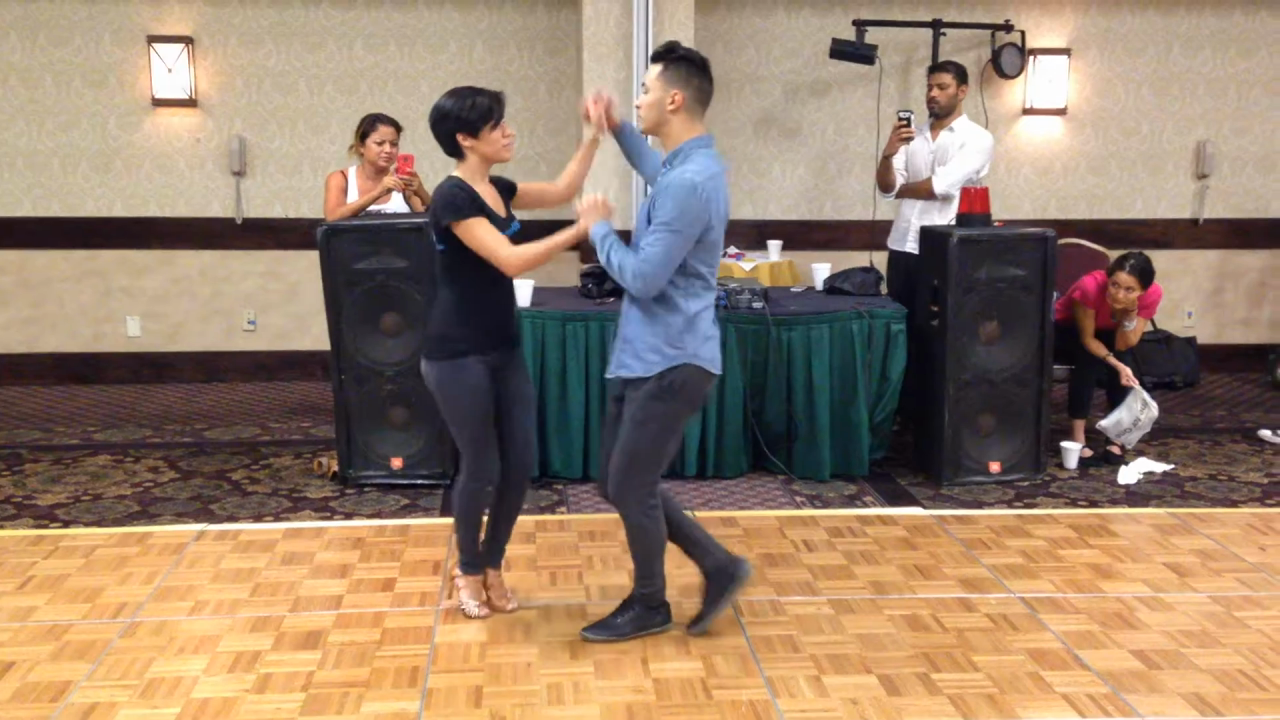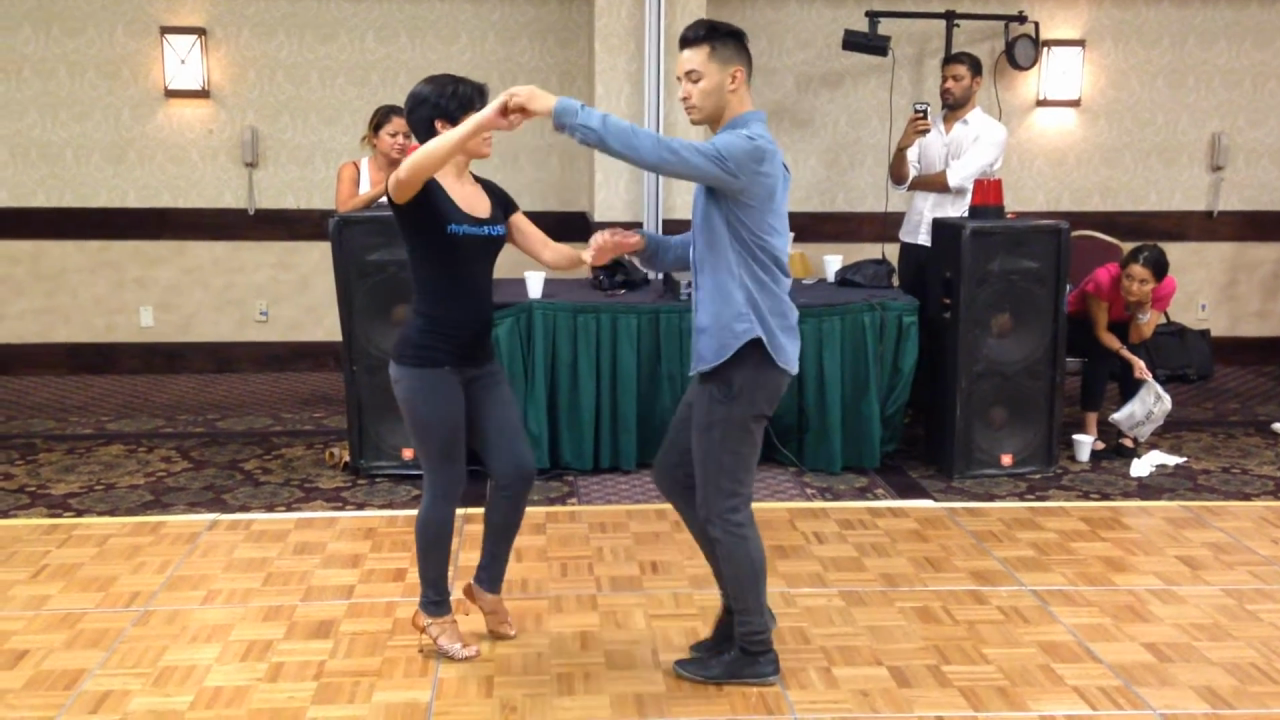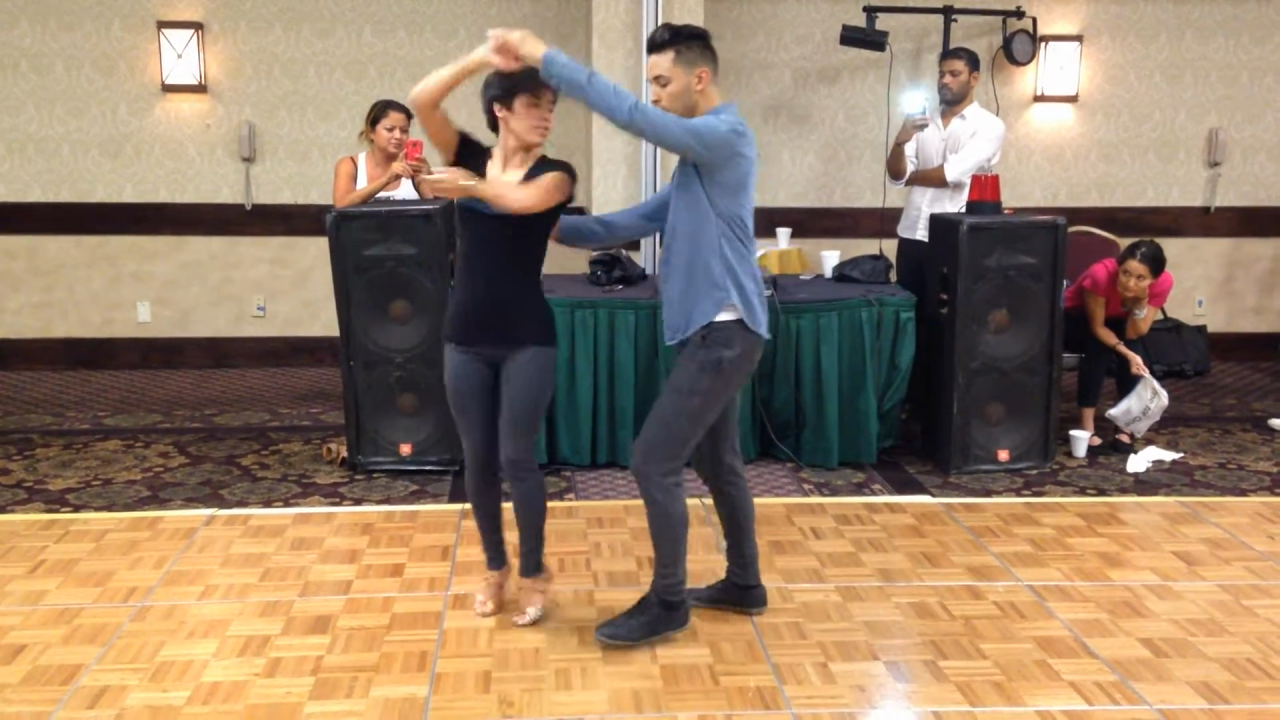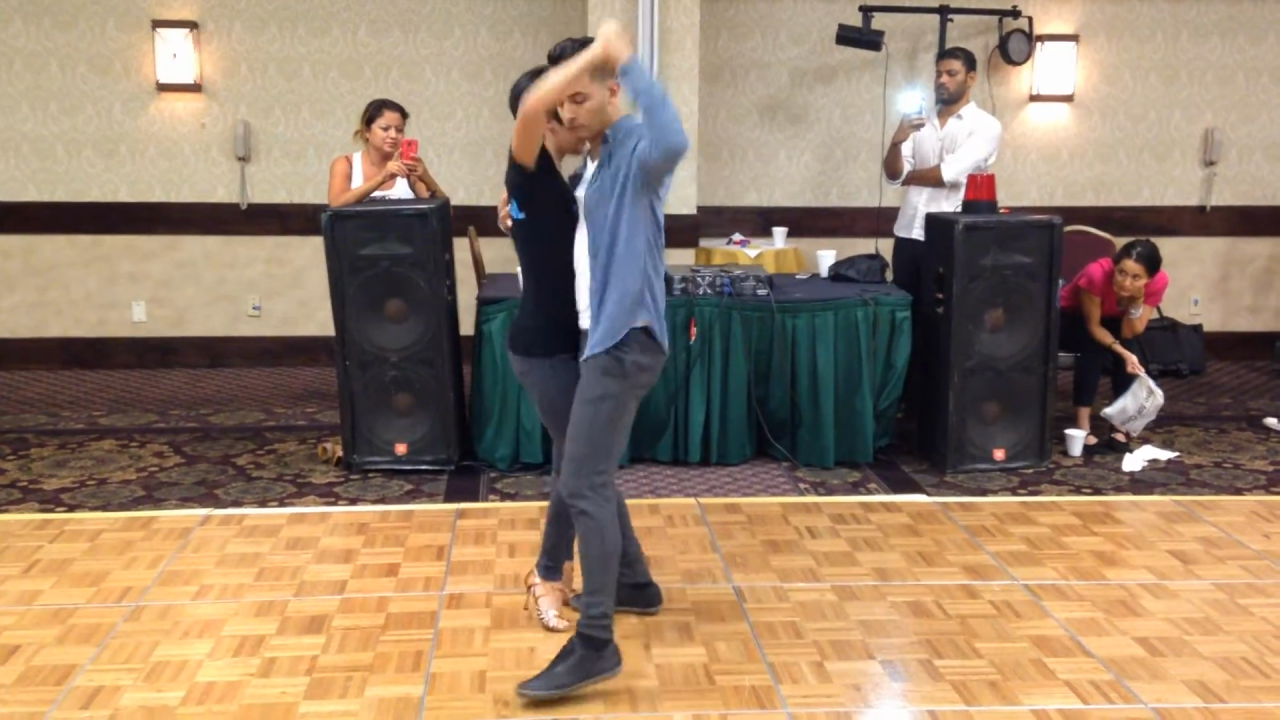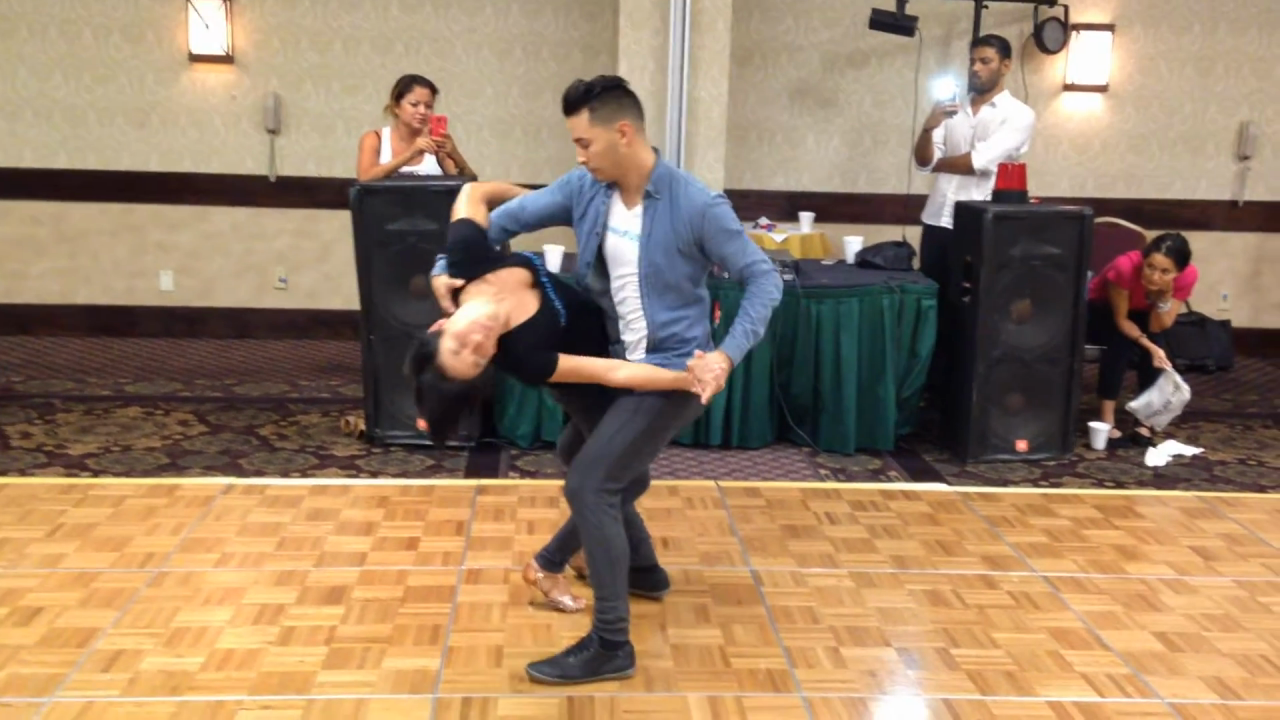
dt=1s
person 1, frame 1
left shoulder: (692, 182)
right shoulder: (682, 167)
left elbow: (643, 278)
left wrist: (600, 229)
right wrist: (618, 131)
left hip: (673, 361)
right hip: (644, 358)
left knee: (631, 485)
right knee: (621, 482)
left ankle: (649, 604)
right ankle: (716, 567)
person 1, frame 2
left shoulder: (749, 149)
right shoulder: (734, 155)
left elbow: (656, 152)
right elbow: (701, 249)
left wrist: (561, 110)
right wrist: (640, 245)
left hip: (747, 355)
right hip: (727, 352)
left knee: (723, 504)
right knee: (675, 476)
left ankle: (753, 650)
right ankle: (740, 605)
person 1, frame 3
left shoulder: (725, 136)
right shoulder: (702, 150)
left elbow: (630, 115)
right elbow: (650, 217)
left wrist: (544, 58)
right wrist: (569, 230)
left hip: (721, 330)
right hip: (714, 328)
left knee: (655, 464)
right knee: (717, 461)
left ankle: (667, 602)
right ankle: (744, 582)
person 1, frame 4
left shoulder: (638, 148)
right shoulder: (593, 161)
left elbow: (676, 141)
left wrist: (628, 60)
left hip: (626, 338)
right hip: (601, 335)
left knee: (581, 483)
right knee: (593, 474)
left ankle: (595, 643)
right ankle: (634, 583)
person 1, frame 5
left shoulder: (698, 207)
right shoulder: (585, 190)
left elbow: (763, 280)
right elbow: (512, 215)
left wrist: (727, 355)
right wrist: (449, 266)
left hip: (674, 371)
right hip: (620, 362)
left knee: (590, 485)
right knee: (595, 466)
left ankle: (610, 645)
right ankle: (636, 565)
person 2, frame 1
left shoulder: (495, 189)
right shoulder: (453, 197)
left elbow: (563, 190)
right elbow: (512, 261)
left wrist: (593, 137)
right wrist: (583, 229)
left hip: (504, 351)
right hip: (456, 356)
left knee: (519, 463)
right knee: (480, 466)
left ankle: (490, 566)
right ankle: (467, 568)
person 2, frame 2
left shoulder: (494, 196)
right shoulder: (415, 191)
left elbow: (547, 252)
right elbow: (408, 169)
left wrist: (590, 253)
right wrist: (484, 120)
left hip: (481, 362)
right hip: (426, 363)
left knee: (517, 470)
right knee: (444, 486)
left ankle: (486, 586)
right ankle: (434, 612)
person 2, frame 3
left shoulder: (553, 174)
right shoulder: (470, 157)
left elbow: (520, 199)
right elbow: (421, 101)
left wrist: (468, 185)
right wrist: (479, 58)
left hip: (527, 342)
right hip: (466, 341)
left knee: (516, 460)
right knee: (478, 462)
left ankle: (533, 573)
right ankle: (495, 568)
person 2, frame 4
left shoulder: (554, 175)
right shoulder: (529, 165)
right elbow: (530, 105)
left hip: (563, 341)
right hip: (543, 347)
left ankle: (560, 566)
right ankle: (548, 576)
person 2, frame 5
left shoulder: (466, 255)
right shoulder: (519, 355)
left elbow: (473, 192)
right elbow: (612, 373)
right wrist: (688, 380)
right ankle: (547, 567)
person 3, frame 1
left shoulder: (977, 138)
right shoulder: (913, 135)
left elbow: (942, 186)
right elbow: (885, 189)
left wrist: (900, 188)
right wrist: (887, 155)
right hip: (902, 247)
right ankle: (904, 406)
person 3, frame 2
left shoulder: (991, 131)
right shoulder: (926, 127)
left elbow: (956, 180)
right elbow: (898, 181)
left wrist: (913, 182)
right wrist: (902, 146)
right hip: (914, 238)
person 3, frame 3
left shoulder: (988, 125)
right shoulder: (924, 121)
left elbow: (957, 171)
right elbow: (896, 175)
left wrist: (909, 177)
right wrist: (899, 143)
right hip: (913, 234)
right ankle: (912, 391)
person 3, frame 4
left shoulder: (985, 125)
right shoulder: (920, 121)
left elbow: (950, 173)
right elbow: (892, 174)
left wrist: (909, 176)
right wrist: (896, 142)
right hip: (909, 233)
right knee: (906, 314)
right ankle: (907, 392)
person 3, frame 5
left shoulder: (1019, 114)
right shoulder: (953, 109)
left elbow: (980, 161)
right elbow: (922, 161)
left wrist: (938, 163)
right wrist: (928, 128)
right hip: (937, 221)
right ankle: (932, 382)
person 4, frame 1
left shoulder: (1152, 294)
right shoulder: (1090, 286)
left elbow: (1123, 346)
right elbow: (1086, 338)
left wrist: (1131, 312)
right wrist: (1116, 365)
left hip: (1106, 334)
right hip: (1066, 332)
left knee: (1123, 358)
right knee: (1090, 359)
right ankle: (1077, 438)
person 4, frame 2
left shoulder: (1166, 287)
right shoulder: (1104, 279)
left elbow: (1137, 339)
right elbow: (1099, 331)
left wrist: (1145, 305)
right wrist: (1130, 358)
left hip: (1119, 326)
right hip: (1078, 325)
left knee: (1136, 350)
right knee: (1102, 352)
right ankle: (1090, 432)
person 4, frame 3
left shoulder: (1163, 282)
right shoulder: (1101, 274)
left elbow: (1133, 334)
right elbow: (1097, 327)
left wrist: (1141, 301)
right wrist: (1127, 354)
left hip: (1116, 322)
right hip: (1075, 321)
left knee: (1133, 346)
right knee: (1099, 346)
right ankle: (1087, 428)
person 4, frame 4
left shoulder: (1158, 282)
right shoulder: (1096, 274)
left elbow: (1129, 333)
right elbow: (1092, 326)
left wrist: (1137, 301)
right wrist: (1122, 353)
left hip: (1112, 321)
right hip: (1070, 320)
left knee: (1128, 344)
right knee: (1094, 346)
left ankle: (1120, 426)
right ankle: (1082, 427)
person 4, frame 5
left shoulder: (1188, 276)
right shoulder: (1125, 266)
left elbow: (1157, 327)
right elbow: (1120, 319)
left wrist: (1165, 295)
right wrist: (1149, 346)
left hip: (1141, 315)
right hip: (1099, 313)
left knee: (1155, 339)
right knee: (1121, 340)
left ankle: (1144, 421)
right ankle: (1107, 420)
